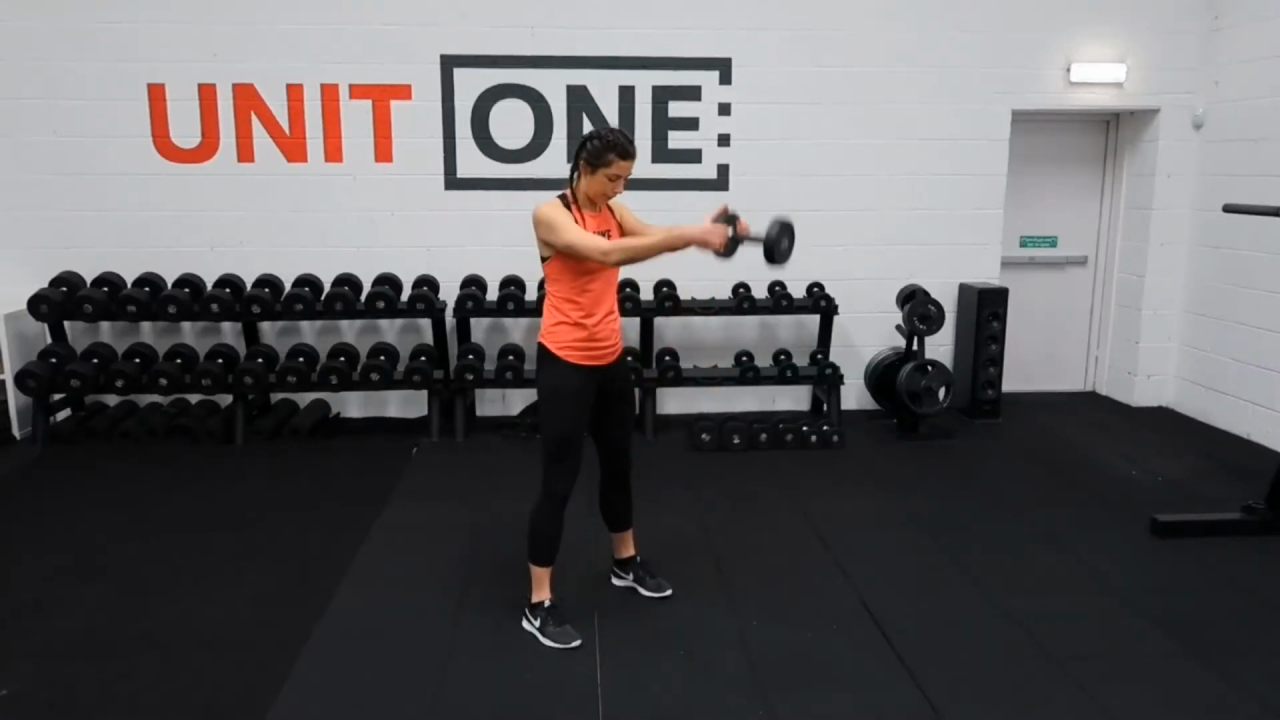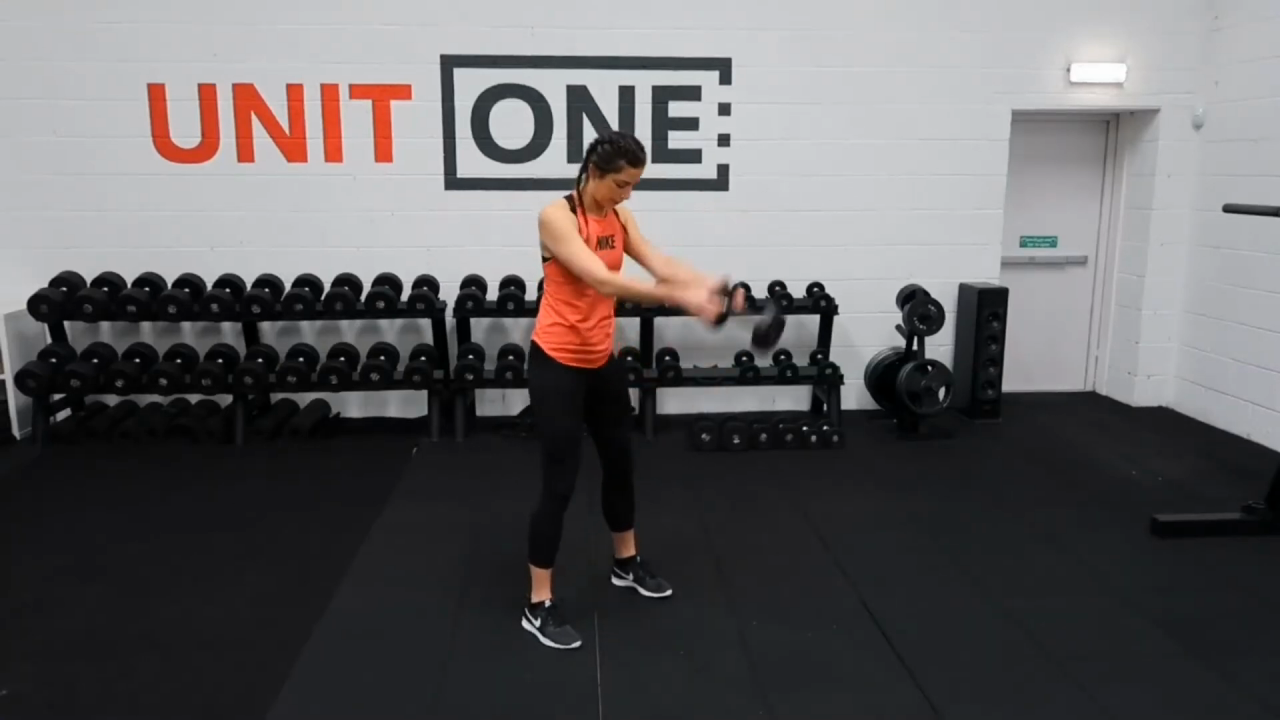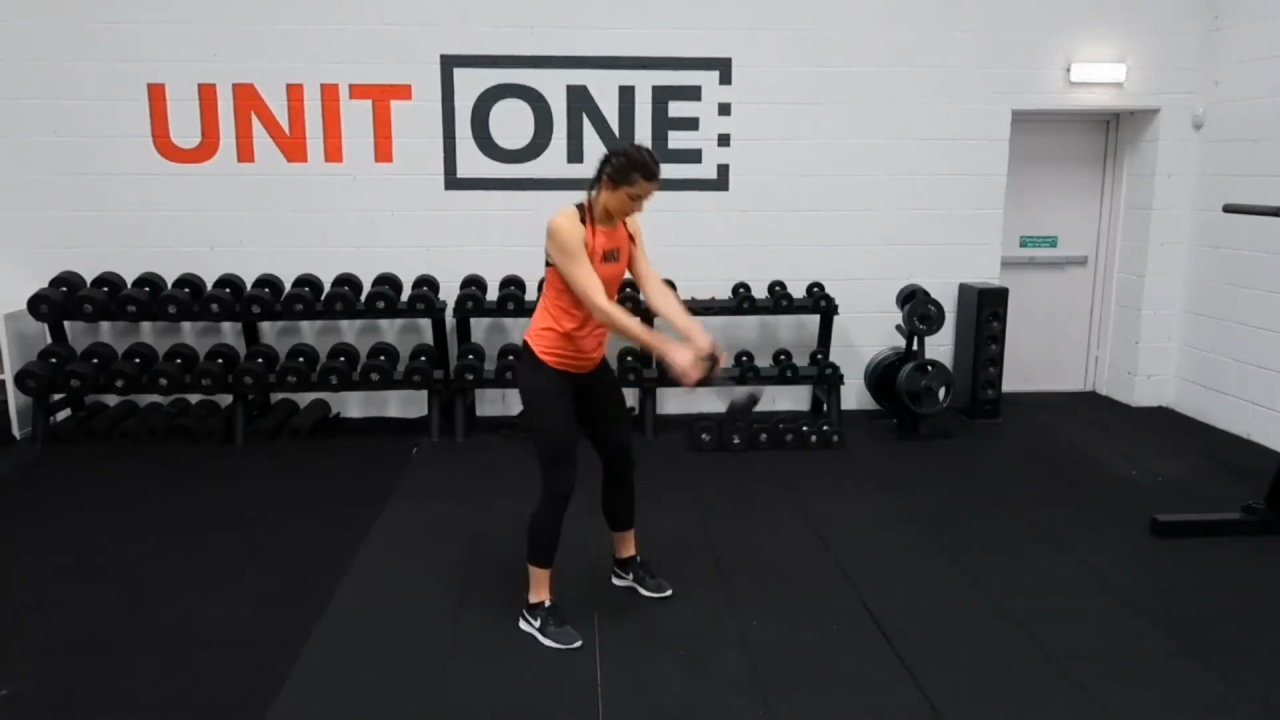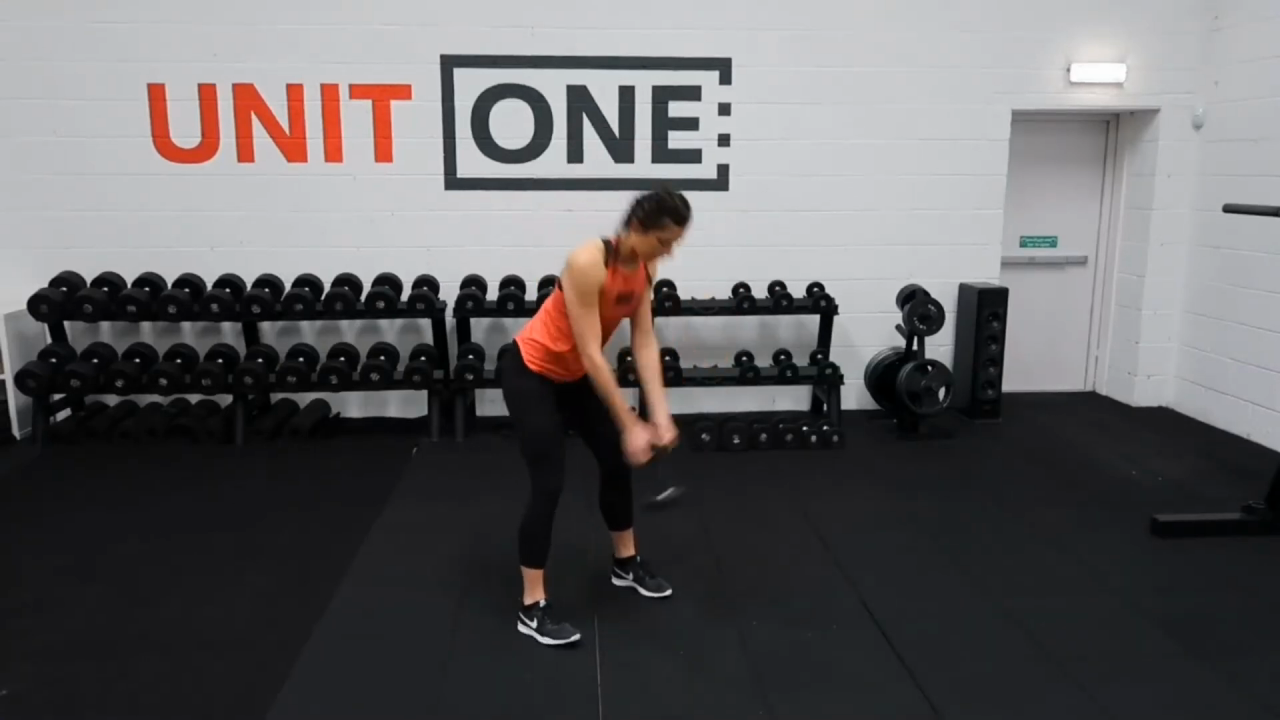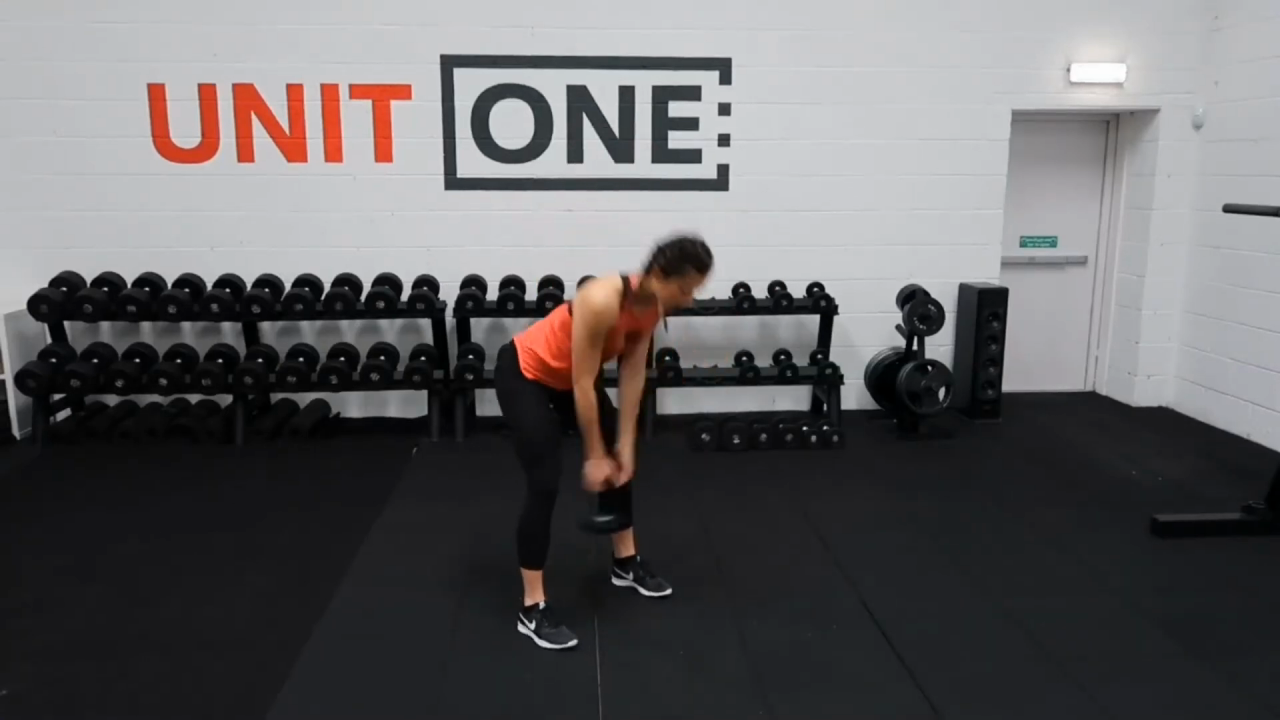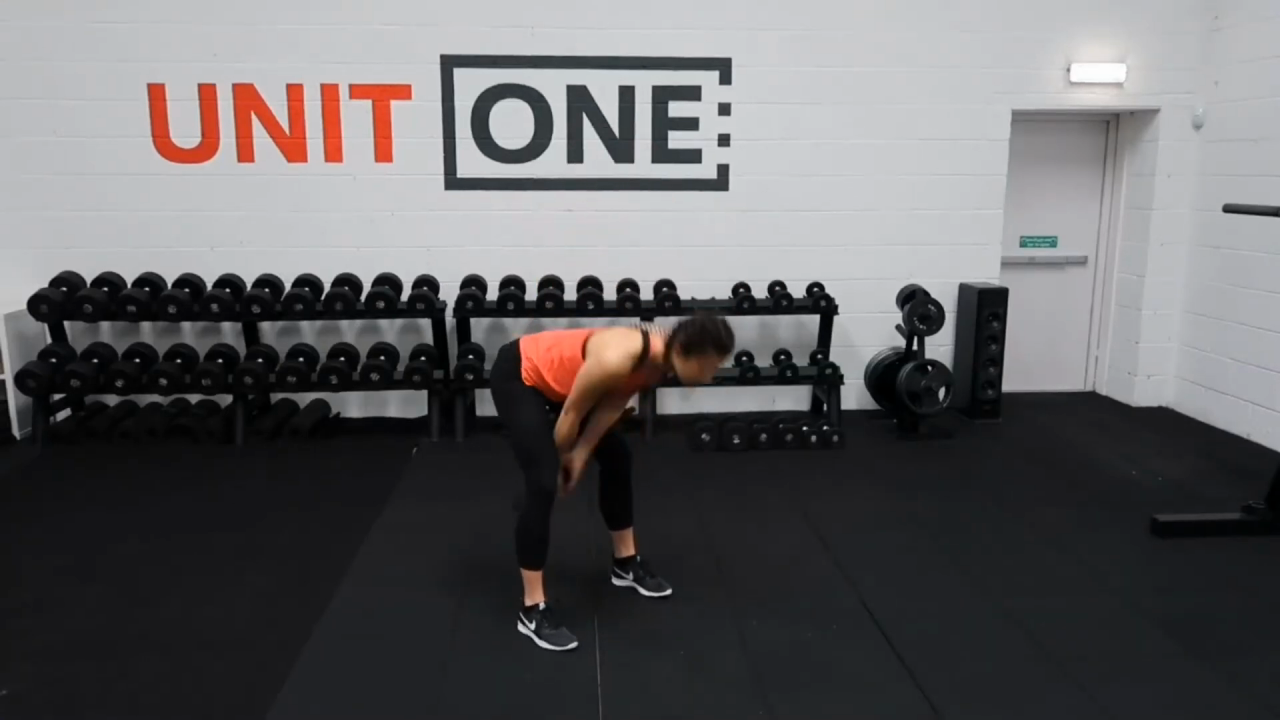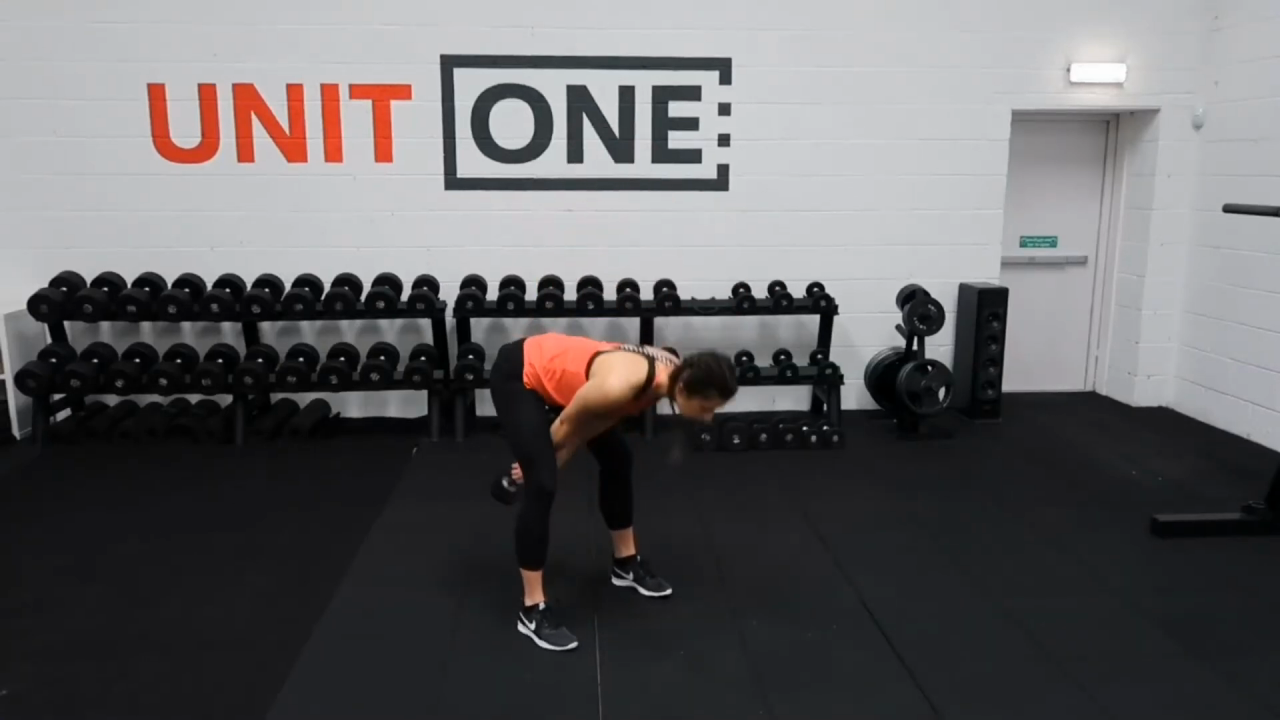
dt=0.1s
person 1, frame 1
left shoulder: (612, 211)
right shoulder: (550, 215)
left elbow: (654, 242)
right elbow: (606, 255)
left wrist: (704, 231)
right wrist: (689, 234)
left hip: (609, 362)
right hip: (565, 365)
left knee: (618, 464)
right knee: (559, 482)
left ankle: (626, 563)
right ankle: (538, 606)
person 1, frame 2
left shoulder: (619, 217)
right shoulder: (556, 217)
left elbow: (658, 264)
right elbow: (603, 281)
left wrist: (706, 285)
right wrist: (683, 298)
left hip: (602, 362)
right hip: (558, 365)
left knee: (620, 463)
right knee: (560, 483)
left ankle: (626, 562)
right ankle: (538, 606)
person 1, frame 3
left shoulder: (629, 230)
right shoulder: (565, 228)
left elbow: (654, 290)
right elbow: (600, 308)
left wrist: (697, 337)
right wrist: (666, 351)
left hip: (591, 364)
right hip: (546, 366)
left knee: (620, 462)
right knee: (560, 483)
left ankle: (627, 564)
right ankle: (536, 610)
person 1, frame 4
left shoulder: (642, 267)
right shoulder: (588, 263)
left elbow: (644, 342)
right elbow: (591, 354)
left wrist: (660, 414)
right wrist: (629, 425)
left hip: (576, 374)
right hip: (533, 370)
left knee: (617, 462)
right knee: (549, 483)
left ankle: (625, 563)
right ankle: (531, 607)
person 1, frame 5
left shoulder: (653, 304)
right shoulder: (603, 301)
left elbow: (633, 375)
right elbow: (583, 385)
left wrist: (625, 444)
right wrist: (594, 455)
left hip: (567, 379)
right hip: (526, 374)
left knee: (620, 468)
right knee: (545, 484)
left ankle: (626, 563)
right ankle: (532, 610)
person 1, frame 6
left shoulder: (666, 352)
right shoulder: (617, 359)
left elbow: (614, 406)
right elbow: (569, 414)
left wrist: (580, 455)
right wrist: (559, 462)
left hip: (562, 381)
right hip: (521, 373)
left knee: (618, 465)
right knee: (543, 484)
left ankle: (626, 561)
right ankle: (533, 609)
person 1, frame 7
left shoulder: (669, 371)
right shoulder: (621, 385)
left elbow: (598, 419)
right elbow: (566, 424)
left wrist: (555, 458)
right wrist: (539, 460)
left hip: (554, 368)
right hip: (518, 374)
left knee: (617, 457)
right knee: (542, 484)
left ankle: (626, 562)
right ankle: (532, 610)
